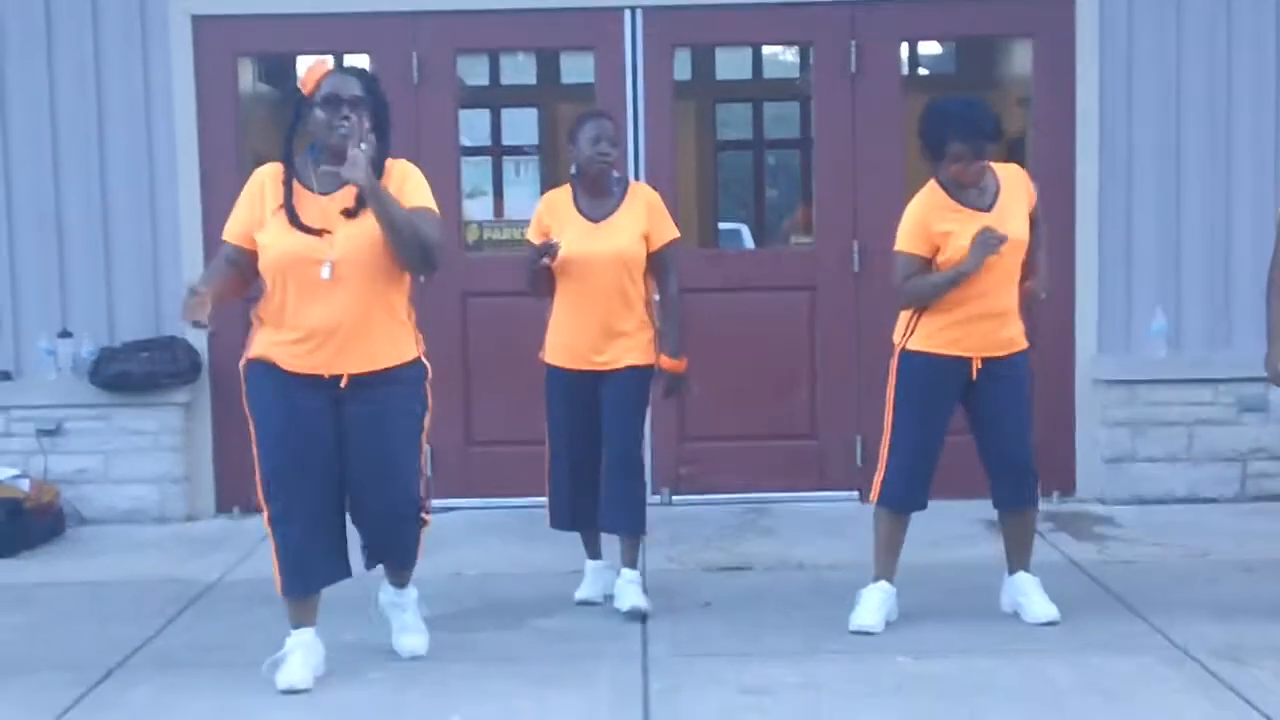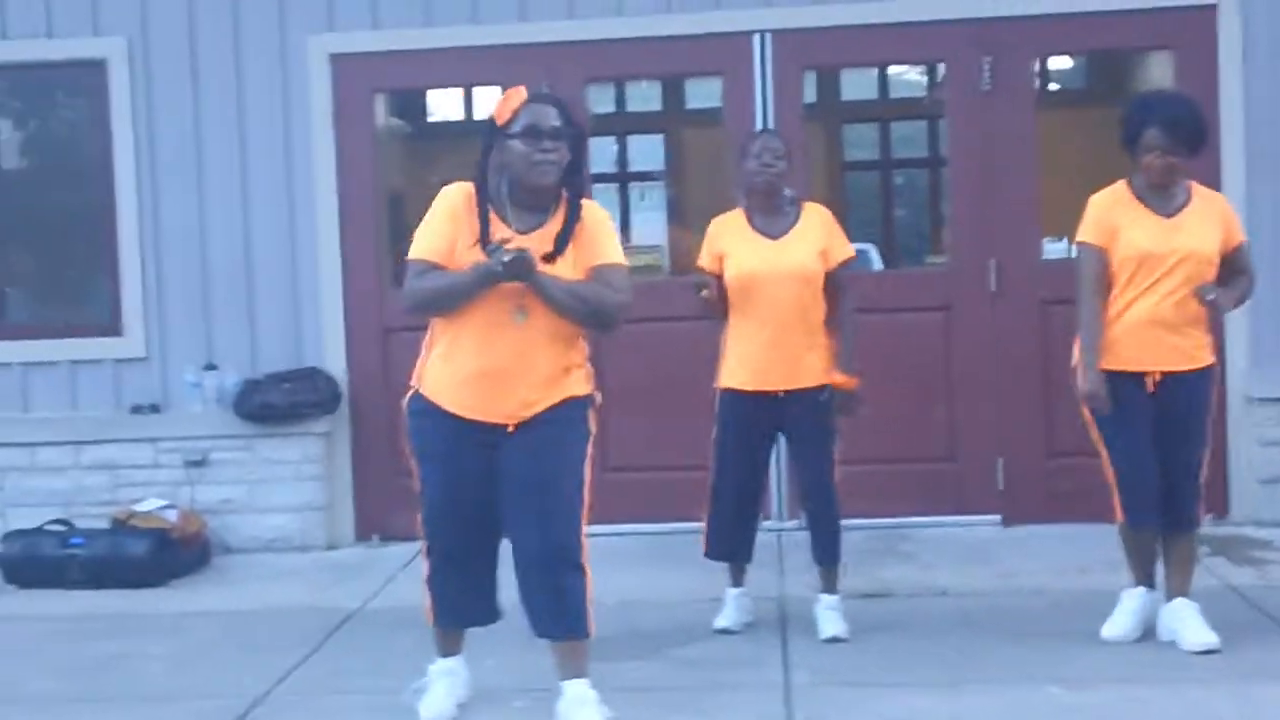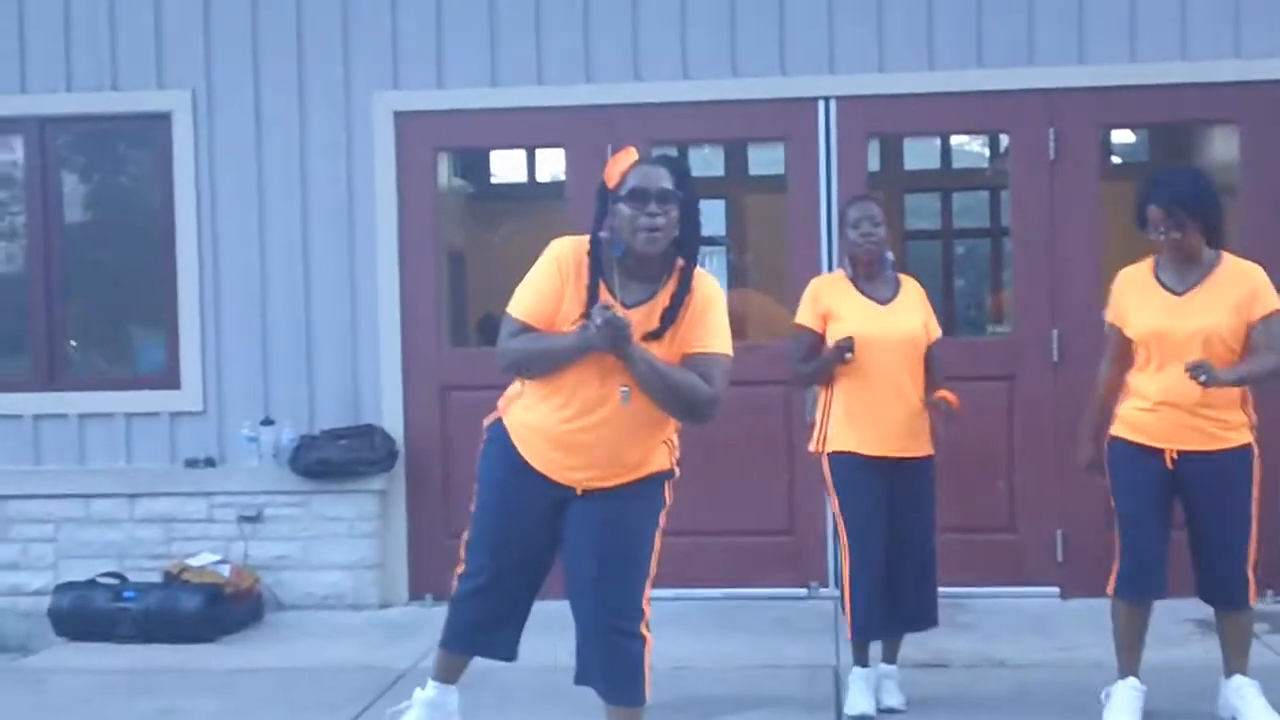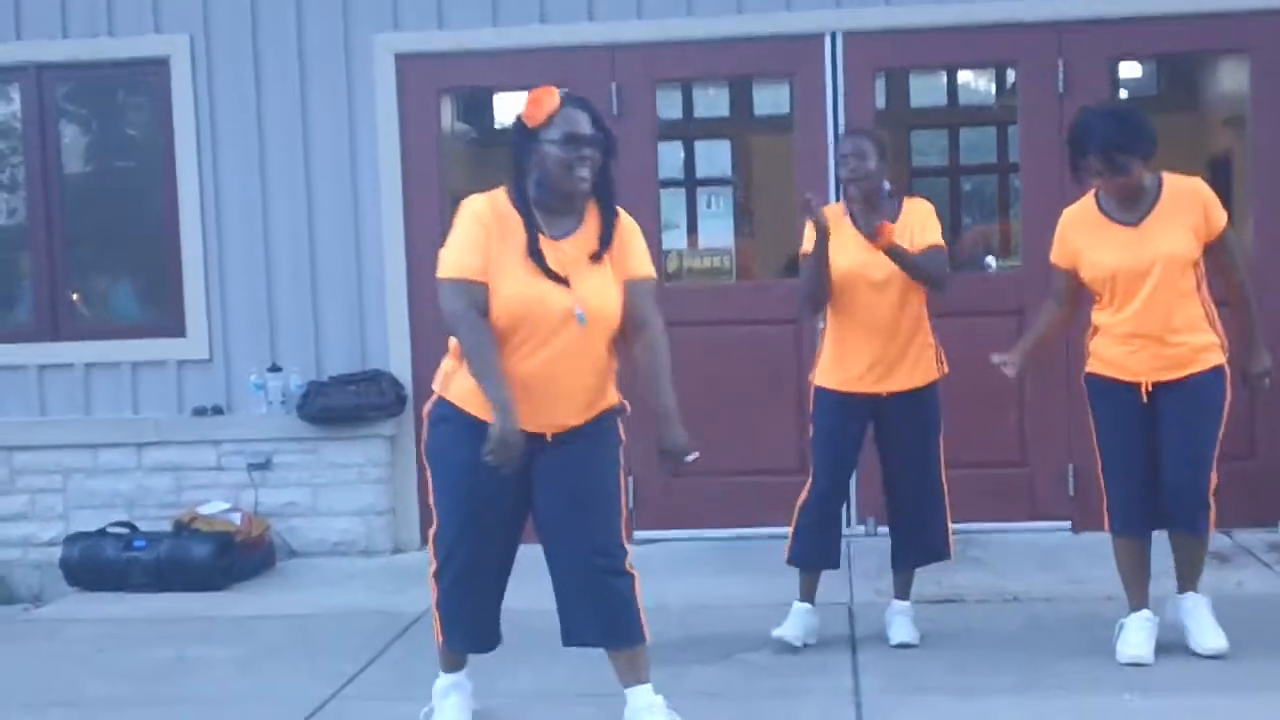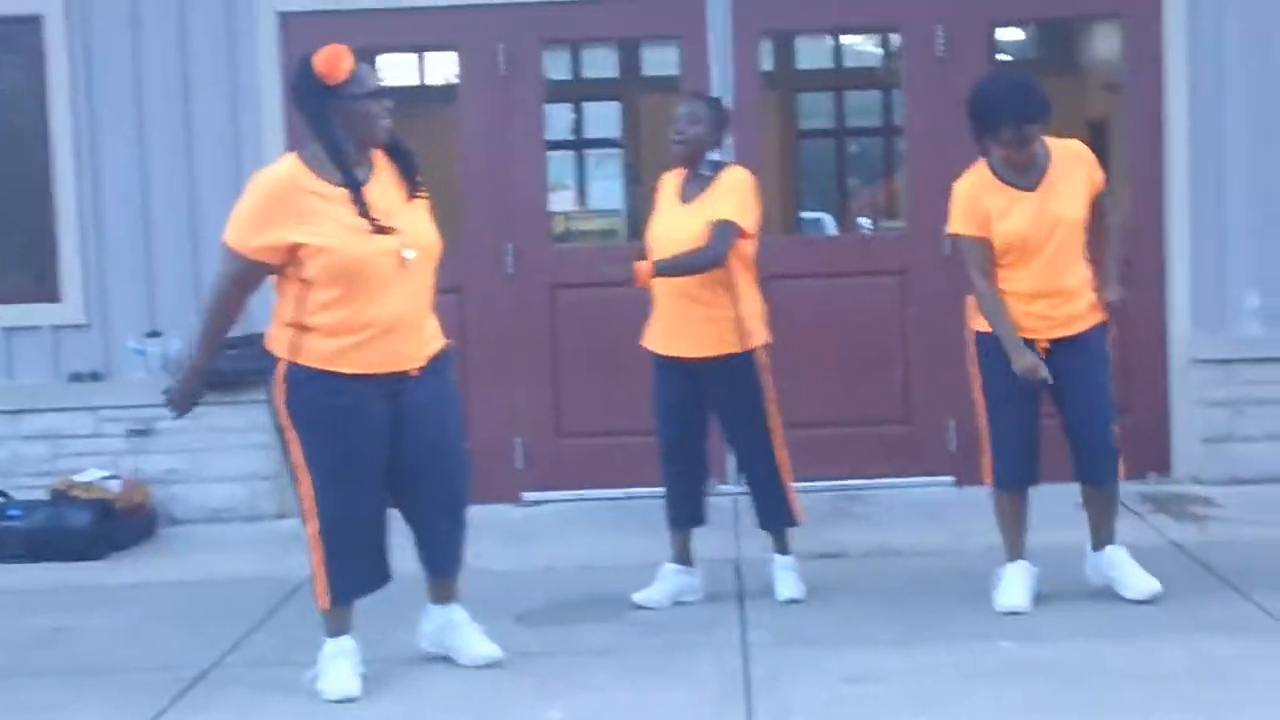
dt=0.5s
person 1, frame 1
left shoulder: (398, 176)
right shoulder: (268, 183)
left elbow: (427, 254)
right elbow: (233, 261)
left wrist: (369, 187)
right wrist: (207, 289)
left hip: (386, 372)
right hip: (285, 373)
left knee: (392, 499)
right knee: (296, 504)
left ankle: (399, 591)
right ankle: (303, 639)
person 1, frame 2
left shoulder: (588, 220)
right shoulder: (456, 203)
left elbow: (612, 309)
right elbow: (415, 294)
left wrist: (535, 276)
right wrist: (488, 270)
left hip: (551, 411)
right hip: (449, 410)
left knee: (553, 550)
right knee: (453, 544)
right ankle: (448, 667)
person 1, frame 3
left shoulder: (700, 293)
right shoulder: (566, 260)
left elbow: (703, 402)
right elbow: (509, 352)
left wrist: (629, 349)
right wrist: (585, 338)
left hip: (627, 480)
right hip: (524, 454)
left knee: (616, 617)
right knee: (487, 581)
person 1, frame 4
left shoulder: (615, 227)
right shoulder: (485, 216)
left elbow: (646, 326)
right elbow: (462, 319)
left wrist: (668, 418)
right wrist: (504, 411)
left hip: (581, 427)
right hip: (476, 422)
left knee: (601, 561)
right knee: (465, 560)
person 1, frame 5
left shoulder: (400, 170)
right shoulder: (282, 187)
right elbow: (233, 284)
right wrist: (196, 368)
left hip: (422, 368)
right hip: (326, 380)
left knee: (443, 494)
right knee: (340, 514)
left ankle: (445, 618)
right ankle: (338, 645)
person 2, frame 1
left shoulder: (1016, 181)
right shoulder: (924, 209)
right elbow: (905, 292)
left wrist: (1035, 273)
right wrist: (968, 265)
left hip: (1004, 352)
right hip: (930, 353)
left knee: (1016, 465)
right knee: (903, 467)
left ankle: (1020, 580)
right ankle: (881, 587)
person 2, frame 2
left shoulder: (1215, 209)
right shoulder: (1106, 206)
left elbow: (1243, 278)
right elbow: (1092, 291)
left wrist: (1226, 298)
right wrist: (1089, 367)
left hip: (1187, 368)
right hip: (1117, 368)
left knee: (1182, 487)
right knee: (1136, 485)
left ankle: (1179, 604)
right ankle: (1140, 591)
person 2, frame 3
right shoulder: (1129, 283)
right elbow: (1113, 366)
left wrist: (1222, 376)
right wrist: (1092, 433)
left hip: (1220, 446)
right hip: (1138, 443)
left knee: (1228, 565)
right knee: (1136, 561)
person 2, frame 4
left shoulder: (1194, 198)
right shoulder: (1076, 224)
left elbow: (1232, 277)
right elbow: (1060, 300)
left wrist: (1256, 346)
right wrist: (1021, 351)
left hip: (1193, 370)
right hip: (1114, 376)
left knee: (1189, 488)
right knee: (1127, 494)
left ankle: (1190, 598)
right ankle: (1139, 613)
person 2, frame 5
left shoulder: (1078, 160)
right shoulder: (971, 191)
left elbow: (1100, 226)
right elbow: (980, 278)
left wrist: (1108, 280)
right wrist: (1013, 350)
left hip: (1079, 327)
right hip: (1006, 335)
left knee: (1098, 443)
right knee: (1010, 451)
left ankle: (1106, 552)
right ankle: (1015, 565)
person 3, frame 1
left shoulder: (644, 200)
right shoulder: (552, 206)
left elbow: (666, 281)
right elbow: (539, 289)
left wrist: (672, 355)
right wrist: (540, 260)
left hip: (628, 355)
right hip: (567, 358)
left knee: (624, 459)
right knee: (572, 460)
left ankle: (629, 575)
right ankle: (594, 564)
person 3, frame 2
left shoulder: (819, 219)
right shoulder: (723, 229)
left elbow: (838, 302)
right elbow: (720, 312)
left wrist: (843, 371)
right wrist: (709, 296)
left hip: (809, 380)
right hip: (744, 382)
left knee: (818, 485)
right knee: (733, 485)
left ankle: (829, 599)
right ankle: (737, 592)
person 3, frame 3
left shoulder: (913, 291)
right shoulder: (823, 290)
left elbow: (928, 367)
right elbow: (801, 374)
left wrist: (940, 396)
right wrist: (832, 356)
left hip: (912, 447)
right hip: (850, 445)
left knee: (912, 554)
right knee: (862, 552)
left ankle: (889, 667)
right ankle: (860, 670)
person 3, frame 4
left shoulder: (919, 213)
right shoulder: (823, 221)
left elbow: (939, 276)
right elbow: (812, 303)
left wrist: (885, 240)
right wrist: (822, 243)
left hip: (909, 381)
right hip: (840, 381)
left knee: (913, 490)
right knee: (824, 488)
left ankle: (900, 604)
right ankle: (805, 607)
person 3, frame 5
left shoulder: (737, 182)
right shoulder: (668, 184)
left elbow: (712, 255)
left wrist: (644, 272)
right wrist: (644, 272)
left hip: (730, 341)
right hip: (671, 345)
left knee: (757, 447)
right knee: (677, 452)
left ankle: (783, 558)
right ankle: (680, 569)
